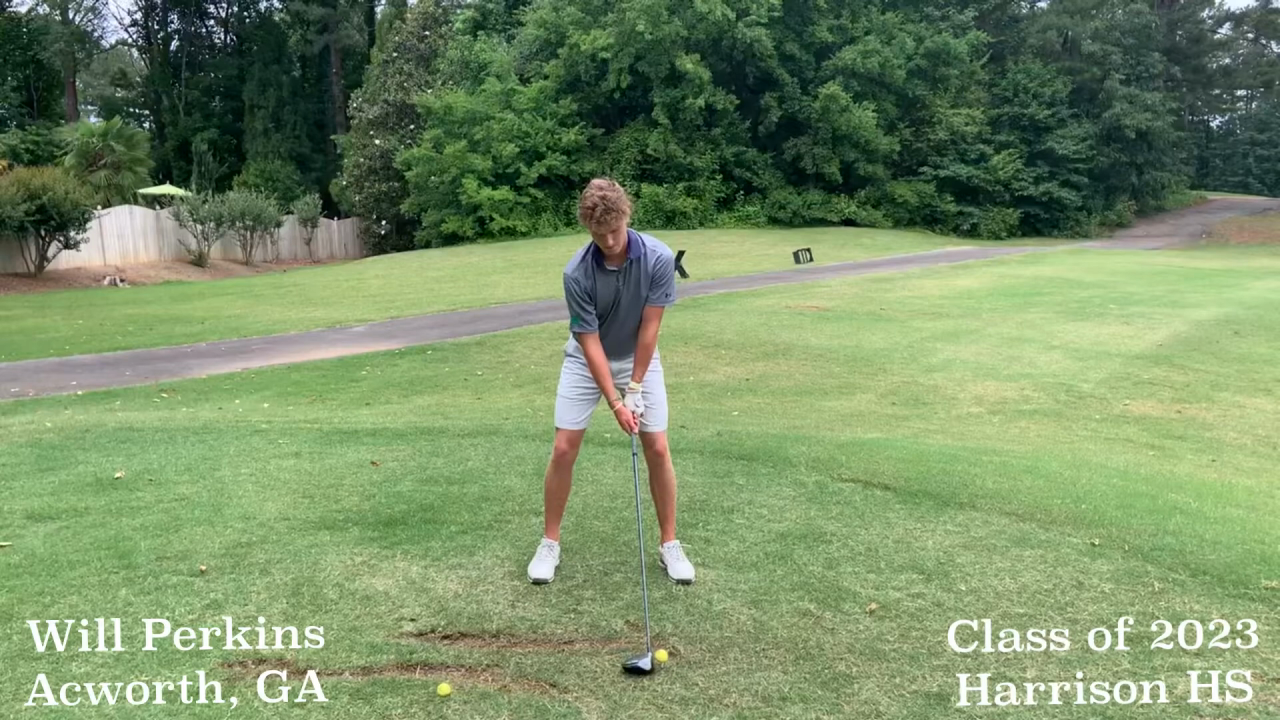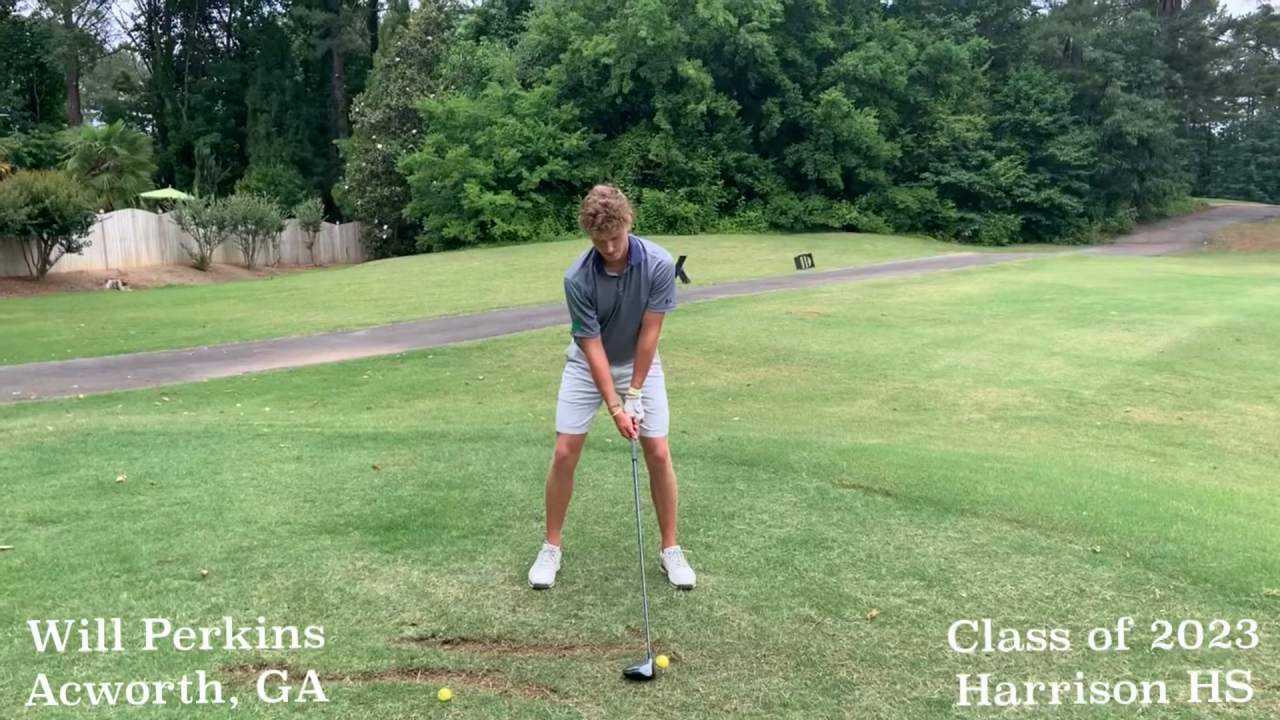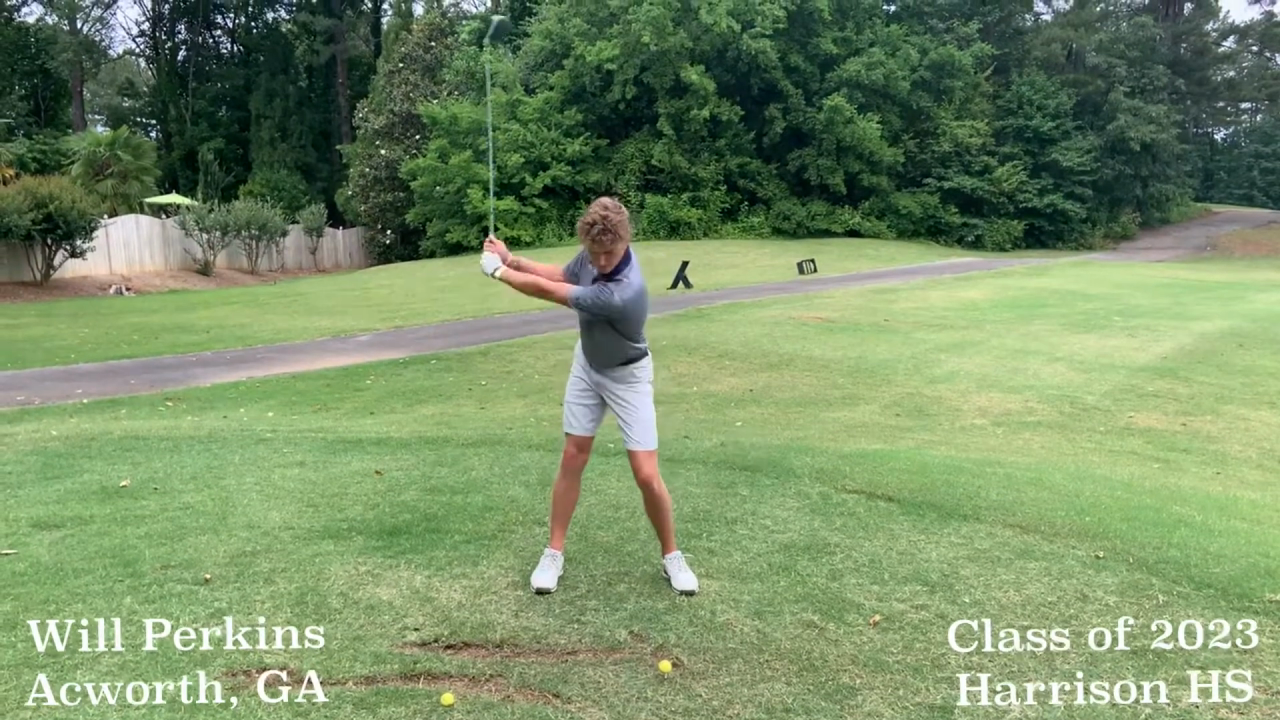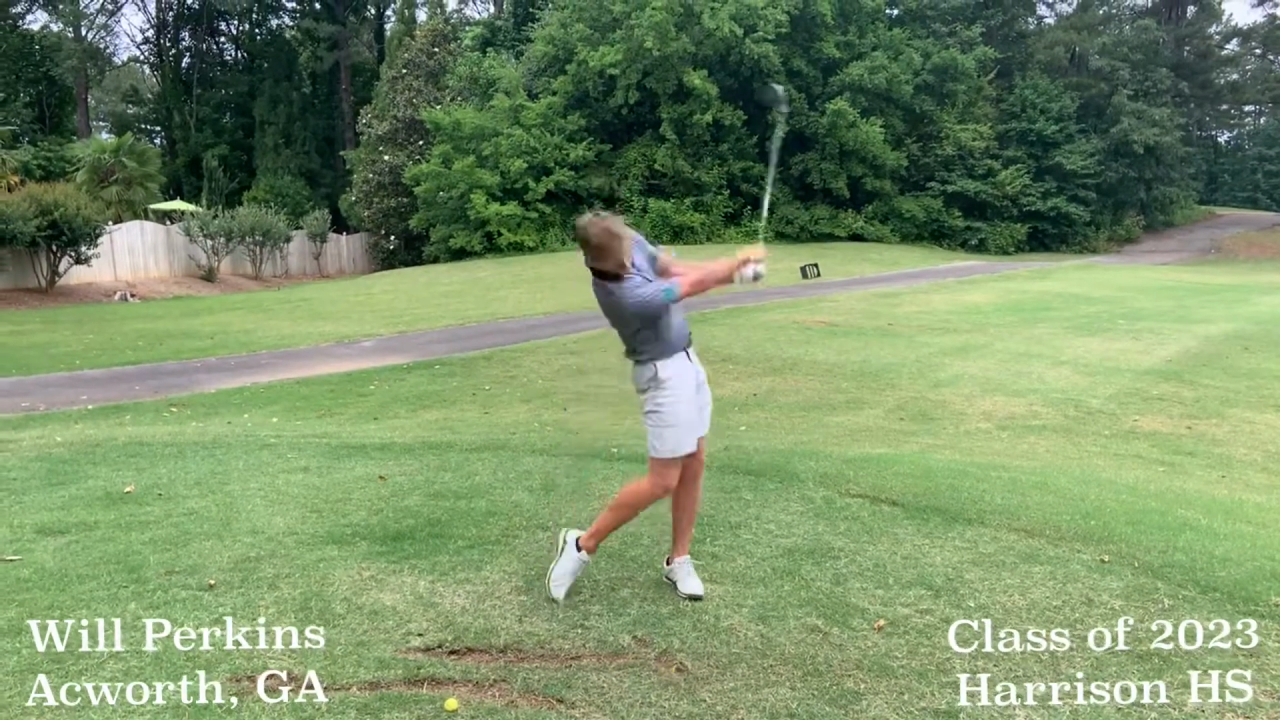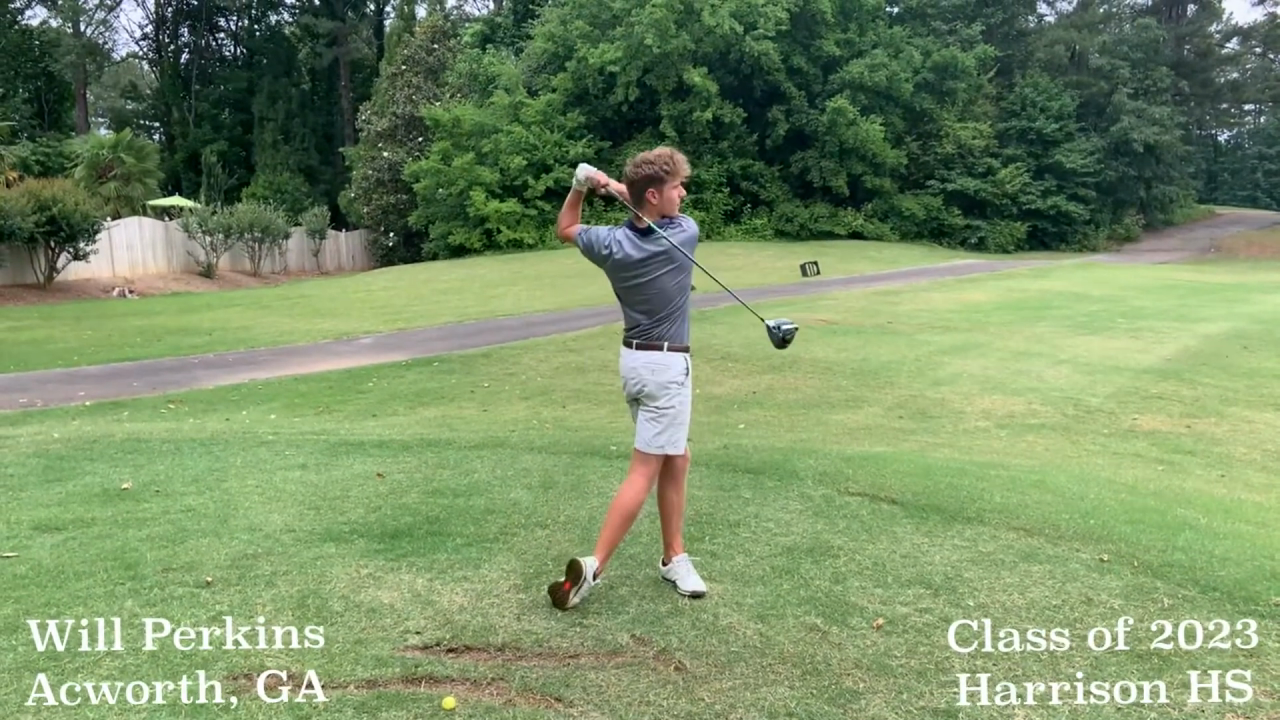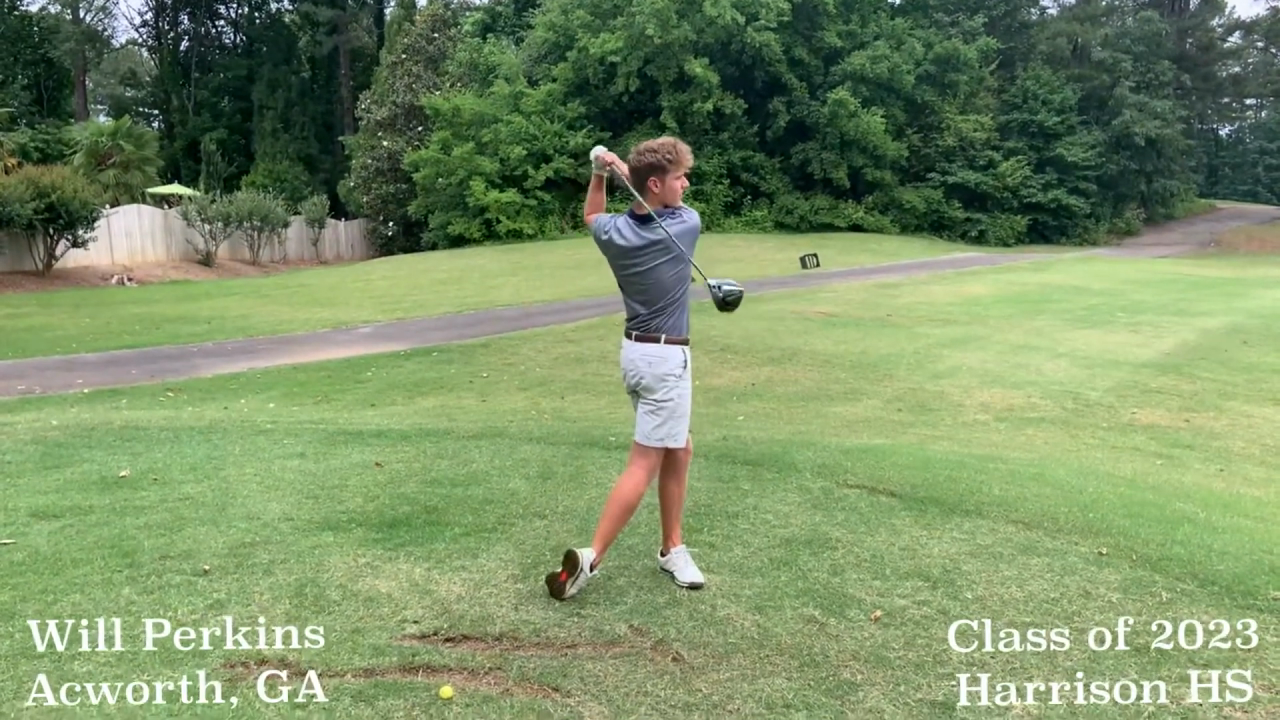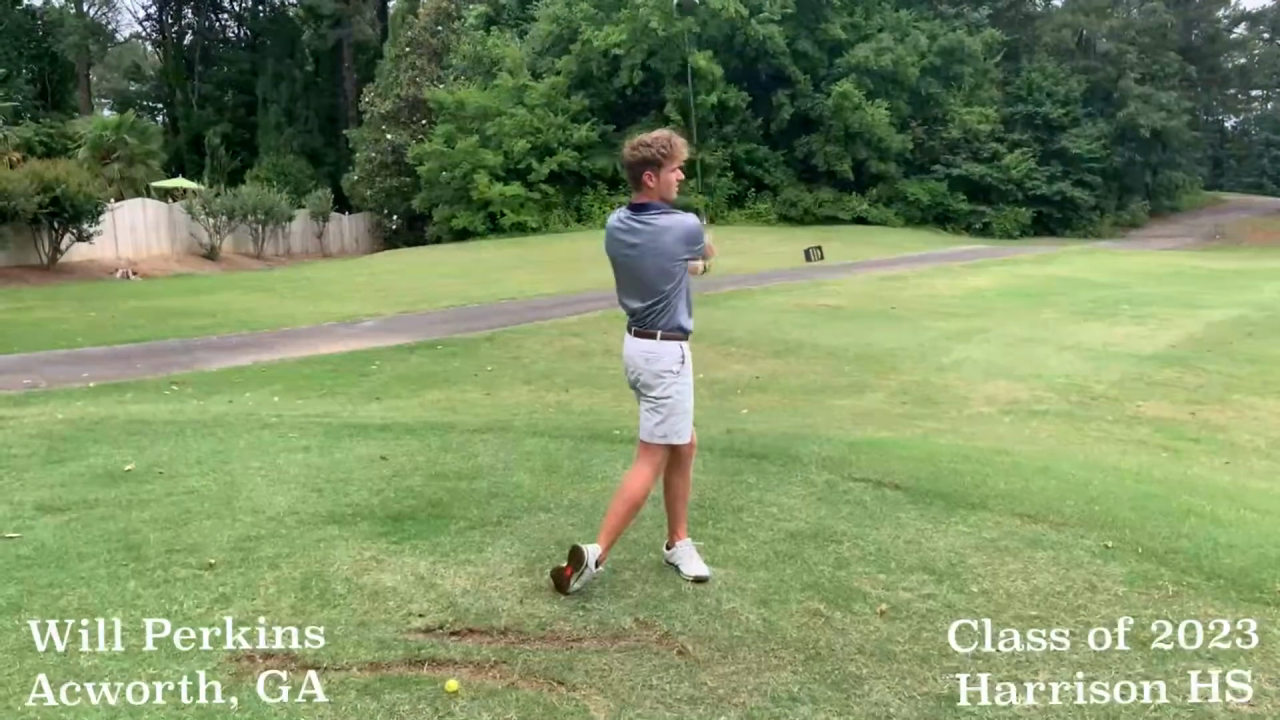
dt=0.7s
person 1, frame 1
left shoulder: (658, 258)
right shoulder: (577, 273)
left elbow: (649, 326)
right elbow: (590, 340)
left wrist: (635, 387)
right wrist: (615, 401)
left hip: (639, 359)
right hip: (586, 360)
left knee: (658, 450)
right knee: (563, 449)
left ankle: (670, 544)
right ankle: (550, 543)
person 1, frame 2
left shoulder: (659, 264)
right shoulder: (577, 278)
left elbow: (649, 333)
right elbow: (592, 345)
left wrist: (634, 393)
right wrist: (614, 407)
left hip: (640, 365)
right hip: (587, 365)
left knee: (659, 456)
right knee: (564, 454)
left ankle: (670, 550)
right ankle: (551, 547)
person 1, frame 3
left shoulder: (623, 295)
right shoulder: (592, 254)
left elbow: (549, 291)
right elbow: (561, 276)
left wrist: (500, 271)
right wrist: (510, 258)
left hip: (627, 376)
right hip: (587, 365)
left knee: (646, 473)
right knee: (573, 459)
left ankle: (672, 555)
right ankle: (554, 552)
person 1, frame 4
left shoulder: (623, 243)
right shoulder: (619, 293)
left elbow: (665, 265)
right elbow: (685, 286)
left wrist: (730, 267)
right wrist: (739, 262)
left hip: (683, 362)
right hip: (661, 375)
left knee: (695, 463)
right knee: (663, 480)
left ankle: (679, 559)
right ankle: (582, 544)
person 1, frame 5
left shoulder: (610, 244)
right shoulder: (685, 234)
left elbow: (566, 228)
right elbow: (668, 216)
left wrist: (580, 185)
right wrist: (615, 186)
left hip: (634, 360)
right hip: (665, 365)
left knee: (676, 461)
right knee: (645, 471)
left ankle: (674, 557)
right ankle: (592, 567)
person 1, frame 6
left shoulder: (612, 232)
right shoulder: (686, 227)
left elbow: (592, 216)
right elbow: (675, 209)
left wrist: (599, 173)
right wrist: (628, 171)
left hip: (635, 350)
right hip: (666, 357)
left knee: (679, 451)
right knee: (644, 464)
left ankle: (672, 548)
right ankle: (589, 558)
person 1, frame 7
left shoulder: (615, 225)
right shoulder: (684, 228)
right elbow: (708, 251)
right wrist: (701, 259)
left hip: (638, 345)
right hip: (665, 352)
left knee: (683, 445)
right knee: (651, 460)
left ankle: (678, 542)
right ankle: (594, 554)
